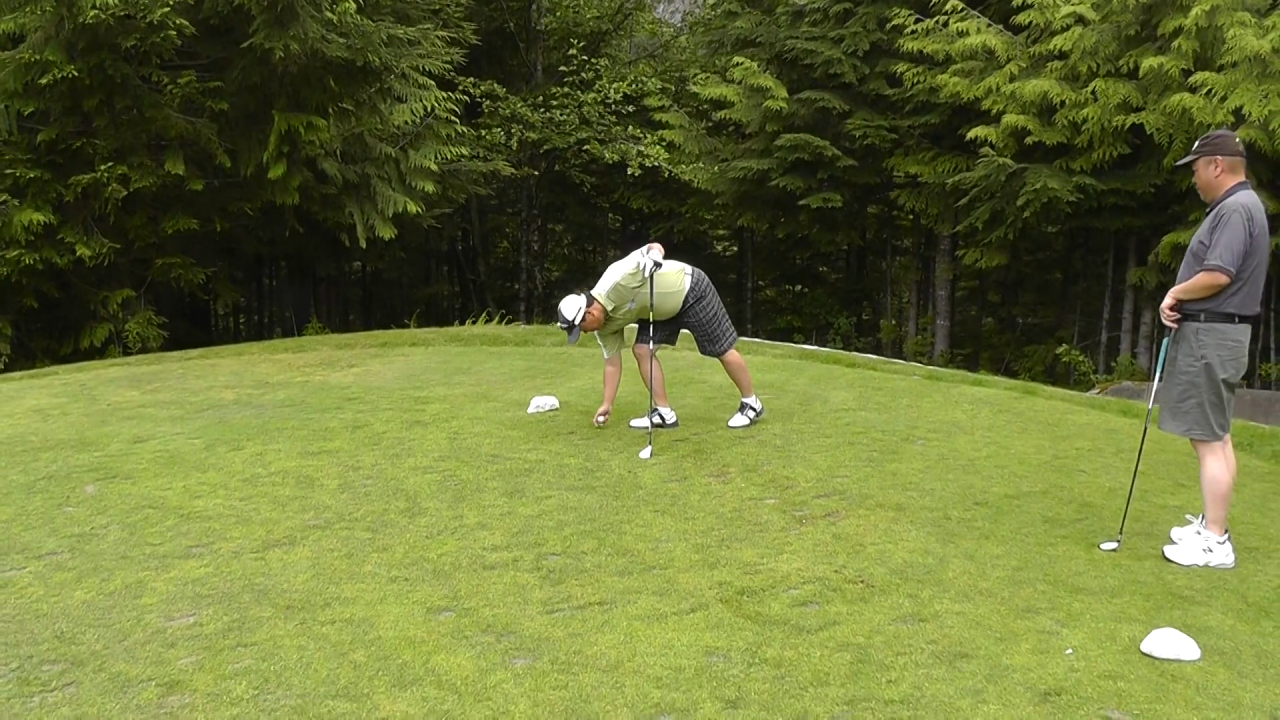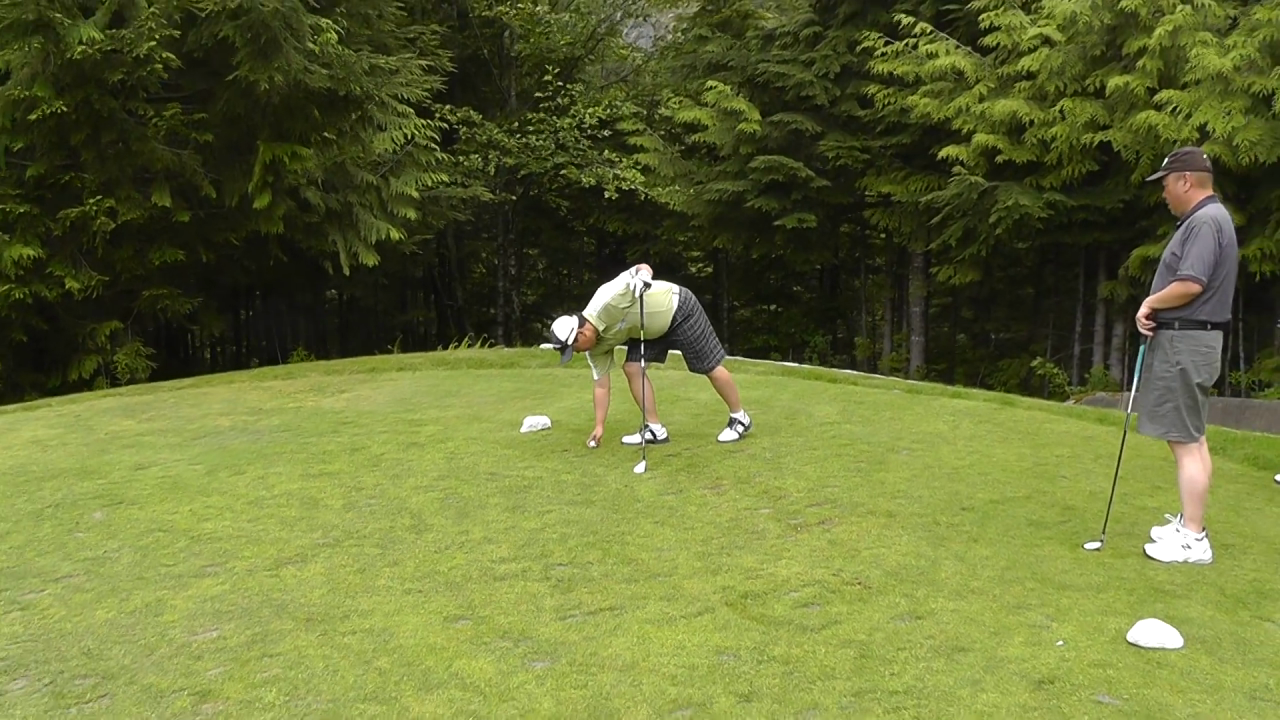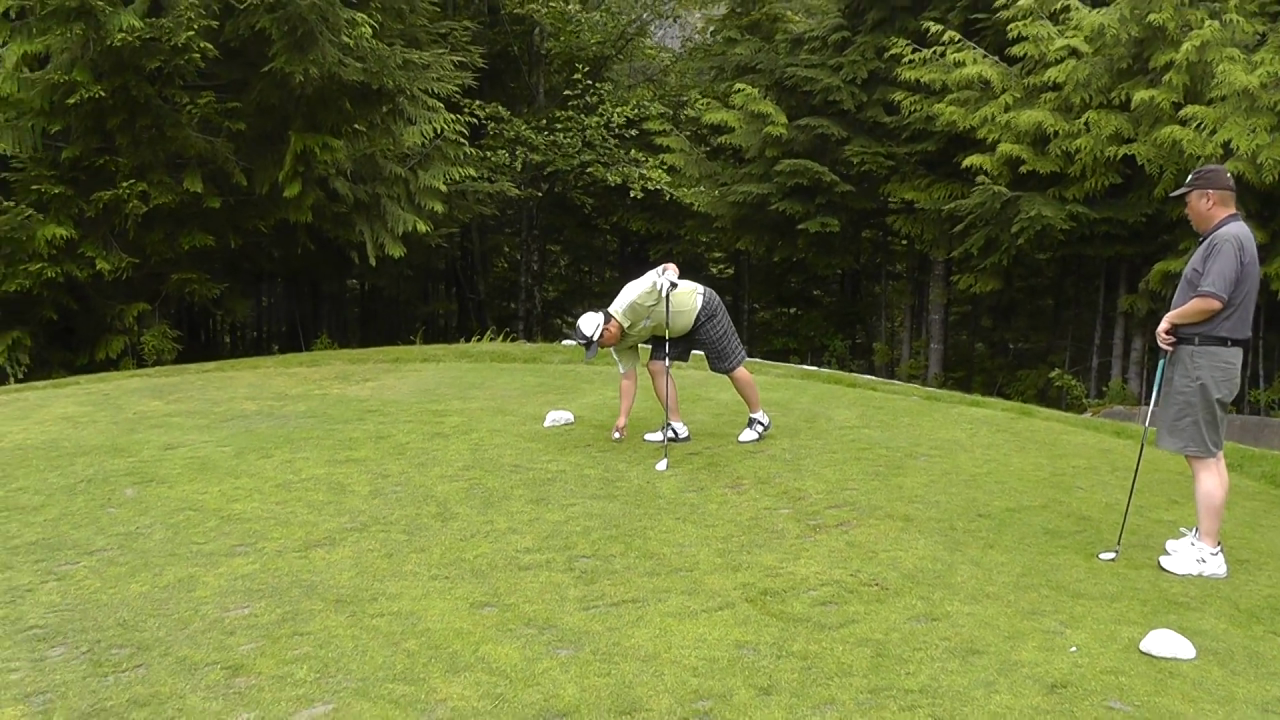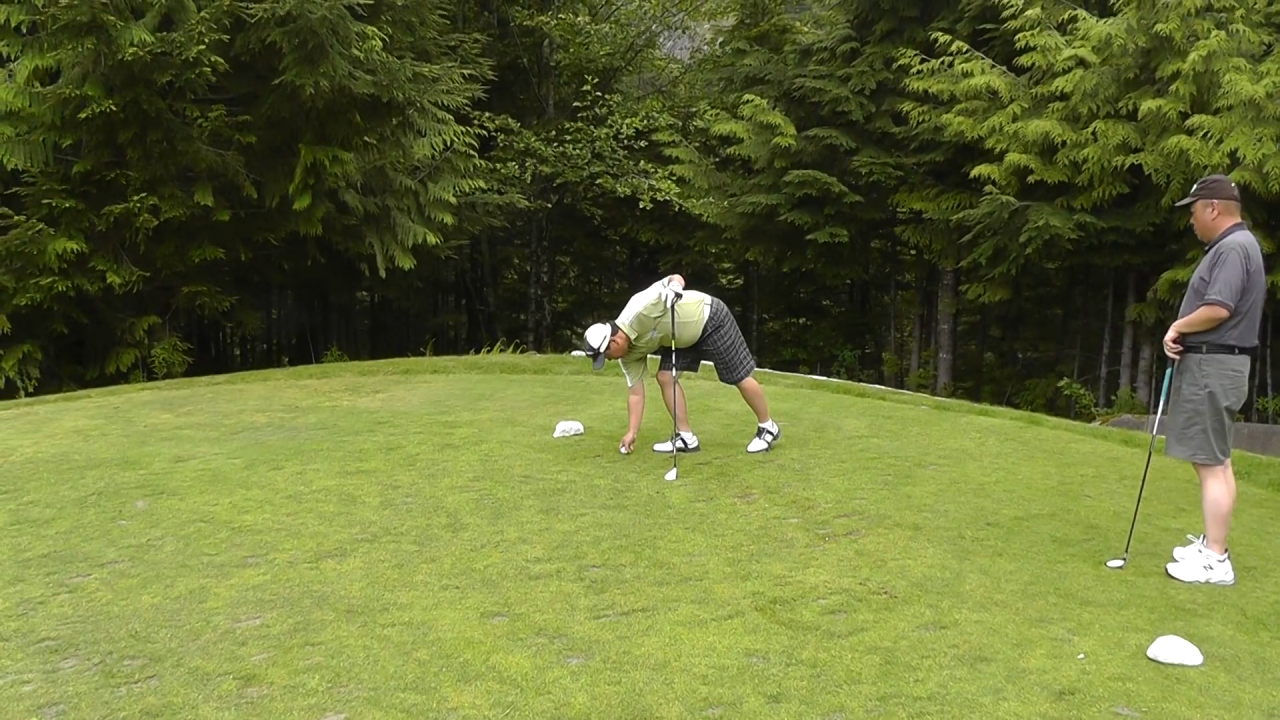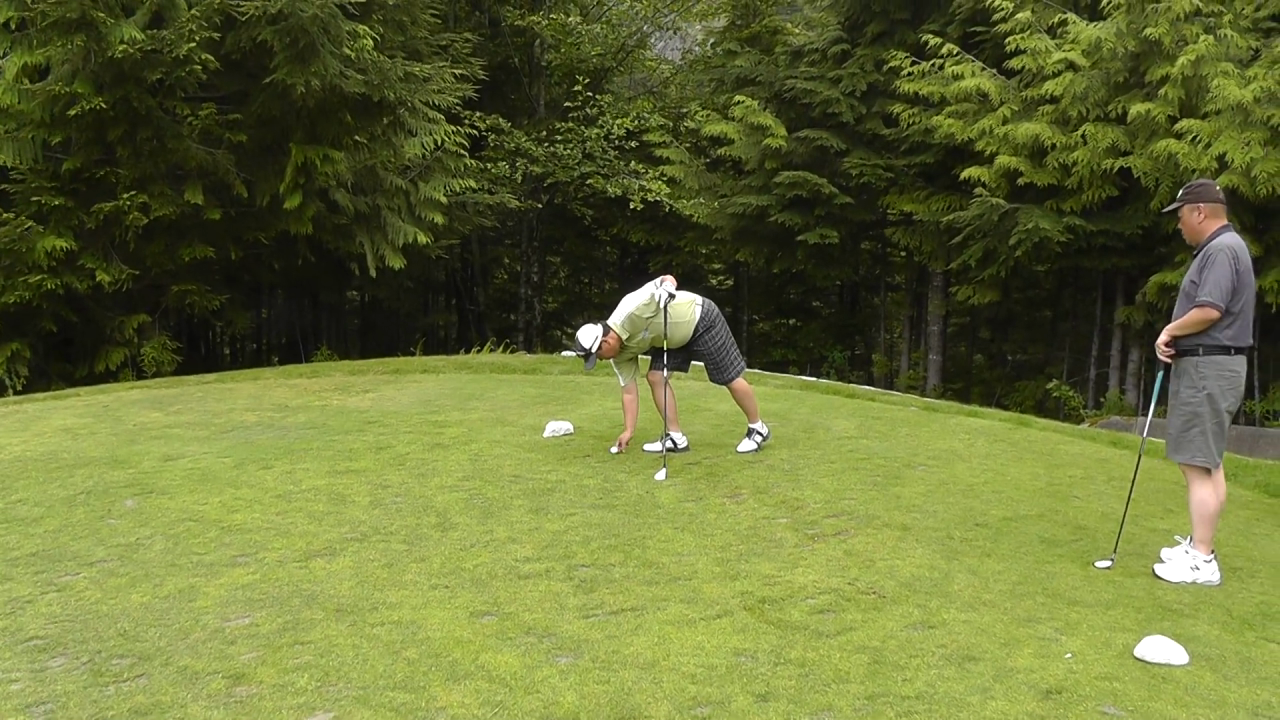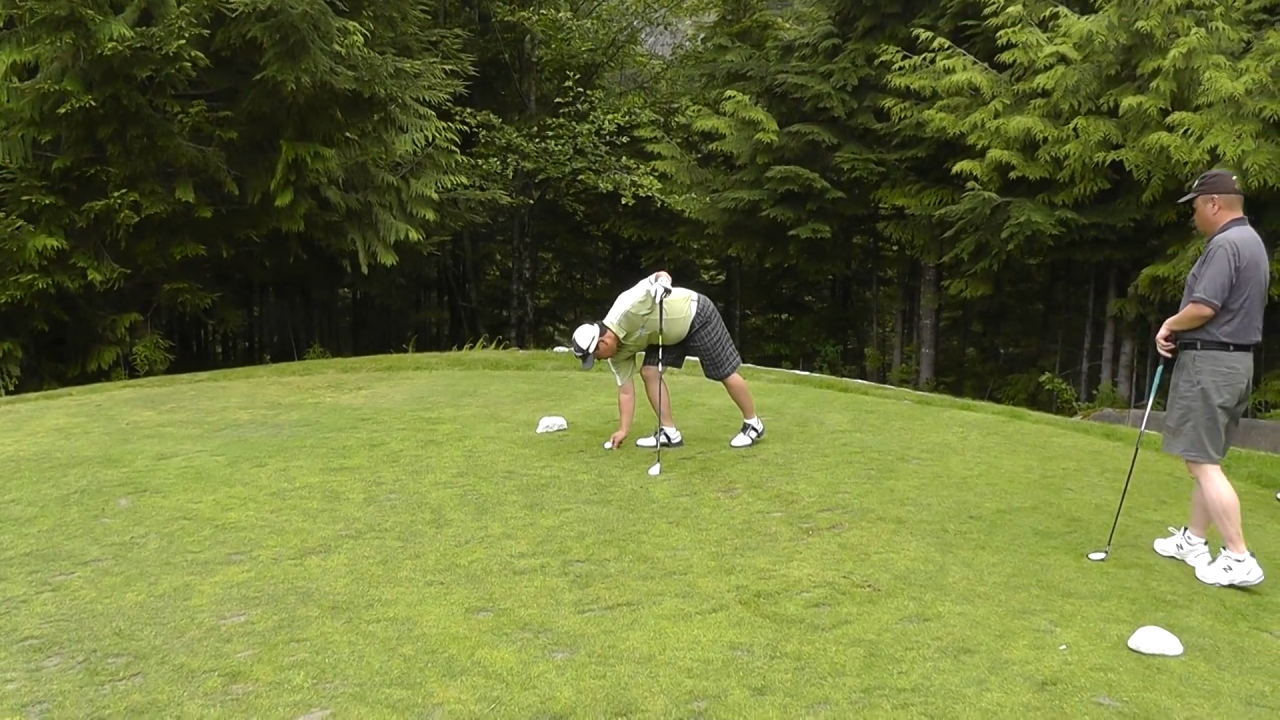
dt=0.5s
person 1, frame 1
left shoulder: (1236, 207)
right shoulder: (1233, 206)
left elbow: (1218, 275)
left wrist: (1175, 294)
right wrist: (1180, 300)
left hip: (1211, 334)
right hip: (1211, 331)
left knee: (1209, 439)
right knee: (1215, 436)
left ankle: (1215, 542)
right ankle: (1211, 526)
person 1, frame 2
left shoulder: (1205, 221)
right shoulder: (1204, 219)
left elbow: (1190, 284)
left wrist: (1150, 303)
right wrist: (1156, 310)
left hip: (1185, 341)
right hip: (1185, 338)
left knee: (1186, 441)
right knee: (1191, 438)
left ankle: (1193, 539)
right ankle: (1190, 524)
person 1, frame 3
left shoulder: (1227, 238)
right shoulder: (1225, 237)
left elbow: (1211, 301)
left wrist: (1170, 319)
right wrist: (1176, 326)
left hip: (1205, 357)
right hip: (1205, 354)
left knee: (1203, 456)
right knee: (1209, 453)
left ankle: (1208, 553)
right ankle: (1204, 538)
person 1, frame 4
left shoulder: (1232, 247)
right shoulder: (1230, 246)
left elbow: (1218, 309)
left wrist: (1178, 327)
right wrist: (1183, 334)
left hip: (1212, 365)
right hip: (1213, 363)
left knee: (1210, 463)
right knee: (1216, 460)
left ankle: (1215, 559)
right ankle: (1212, 544)
person 1, frame 5
left shoulder: (1221, 249)
right shoulder: (1219, 248)
left elbow: (1209, 310)
left wrist: (1169, 331)
right wrist: (1175, 337)
left hip: (1208, 368)
right hip: (1207, 365)
left knee: (1197, 464)
right knee: (1207, 463)
left ankle: (1201, 560)
right ankle: (1197, 546)
person 1, frame 6
left shoulder: (1226, 244)
right shoulder: (1250, 241)
left elbow: (1203, 307)
left wrist: (1169, 325)
right wrist: (1179, 330)
left hip: (1209, 363)
right hip: (1234, 360)
left knee: (1202, 463)
right knee: (1207, 459)
left ankle: (1239, 559)
right ankle: (1194, 540)
person 2, frame 1
left shoulder: (617, 281)
right shoulder: (606, 324)
left elbow: (655, 246)
right elbow: (612, 362)
left wrist: (654, 254)
right wrist: (607, 404)
left hip: (691, 289)
left knee: (723, 349)
right knee: (642, 350)
left ankle: (751, 404)
right ankle: (664, 412)
person 2, frame 2
left shoulder: (607, 302)
right shoulder: (598, 344)
left elbow: (643, 267)
right elbow: (601, 385)
left wrist: (643, 274)
right wrist: (599, 426)
left hip: (678, 309)
left knee: (710, 367)
right knee: (632, 368)
left ankle: (739, 418)
right ankle: (655, 429)
person 2, frame 3
left shoulder: (633, 300)
right shoulder: (622, 340)
left elbow: (670, 267)
right elbow: (628, 377)
left wrist: (669, 275)
right wrist: (623, 417)
left hip: (702, 308)
left knee: (731, 367)
right knee: (656, 367)
left ankle: (759, 418)
right ankle: (676, 427)
person 2, frame 4
left shoulder: (639, 311)
right shoulder: (630, 352)
left elbow: (676, 278)
right elbow: (636, 391)
left wrist: (675, 286)
right wrist: (632, 432)
left hip: (710, 319)
left knee: (740, 377)
right knee: (665, 377)
left ankle: (768, 428)
right ankle: (686, 437)
person 2, frame 5
left shoulder: (631, 312)
right shoulder: (622, 352)
left elbow: (668, 279)
right elbow: (629, 391)
left wrist: (667, 286)
right wrist: (629, 430)
left hip: (702, 319)
left knee: (730, 378)
right knee: (655, 377)
left ankle: (757, 429)
right ankle: (675, 437)
person 2, frame 6
left shoulder: (627, 310)
right shoulder: (619, 351)
left elbow: (662, 275)
right elbow: (626, 391)
left wrist: (663, 281)
right wrist: (623, 430)
left hip: (697, 316)
left knee: (726, 373)
right knee: (649, 372)
left ankle: (753, 424)
right ankle: (669, 431)
